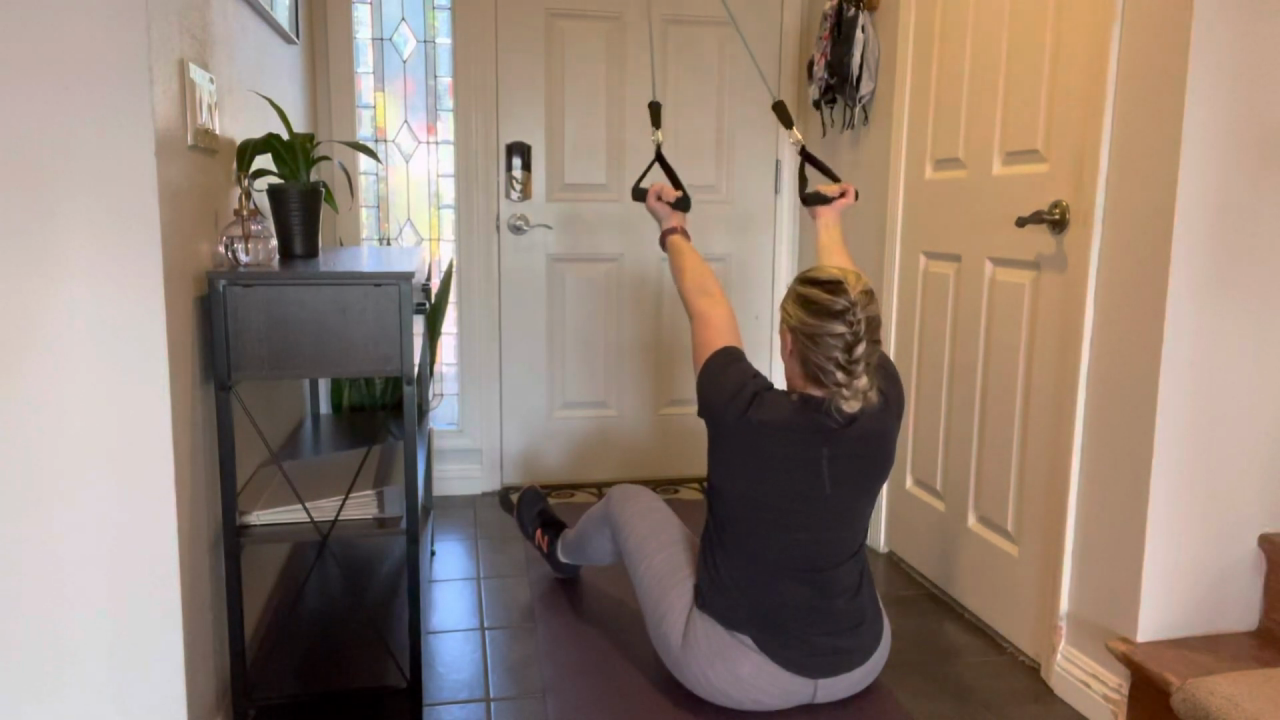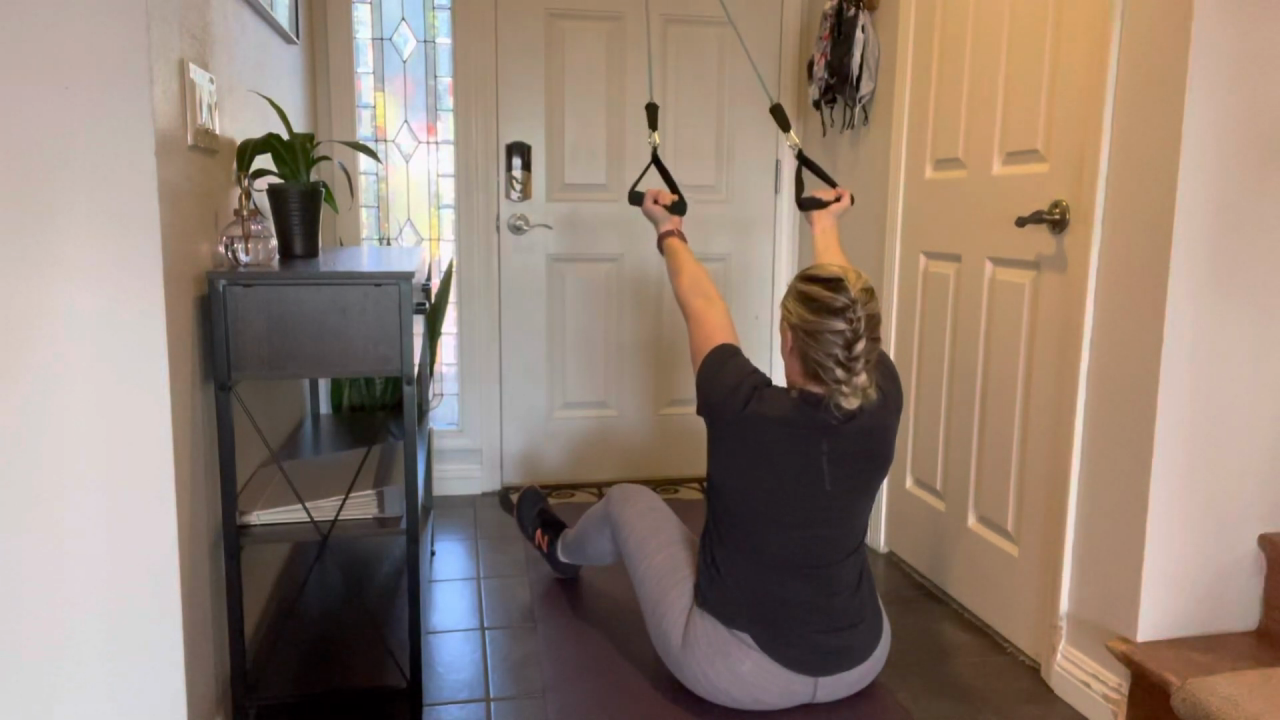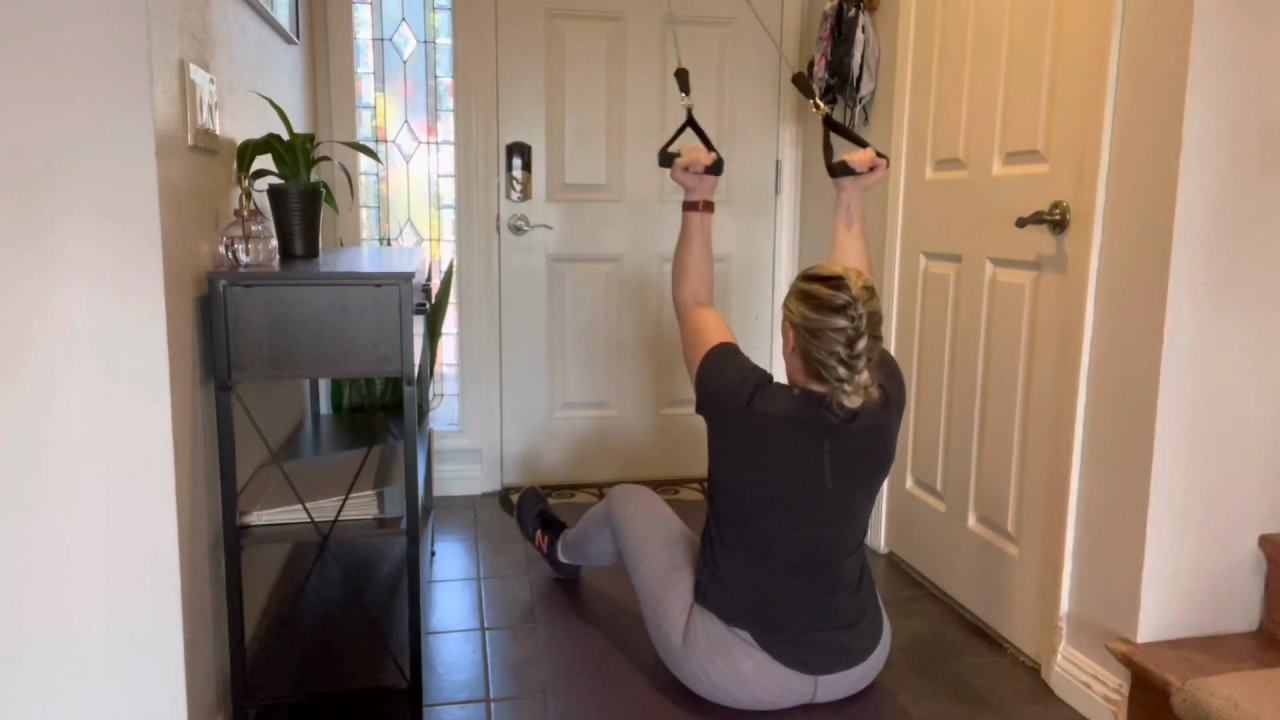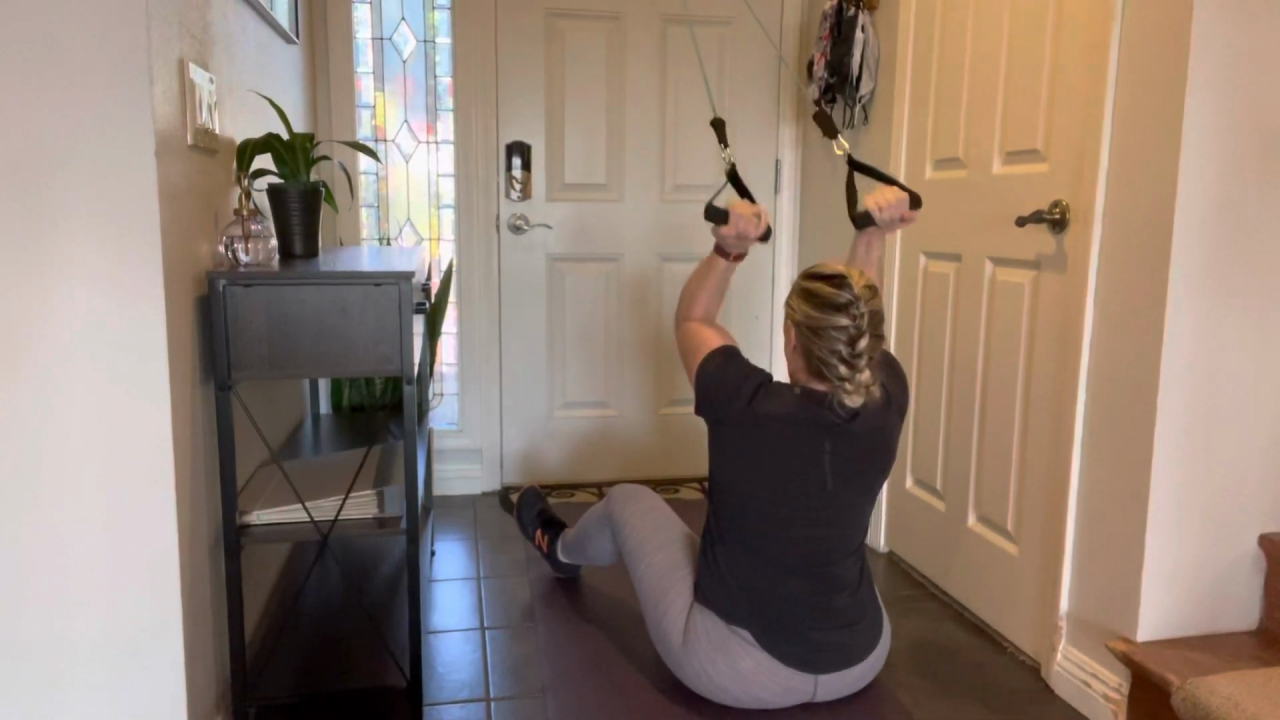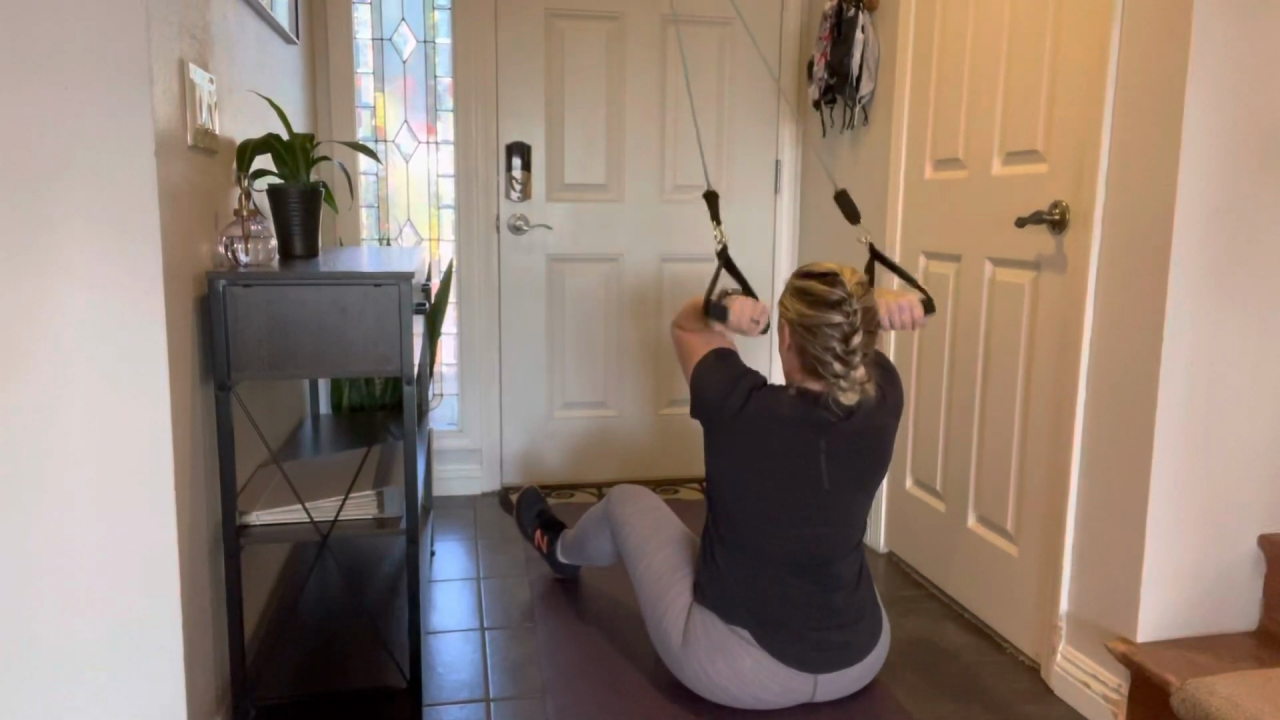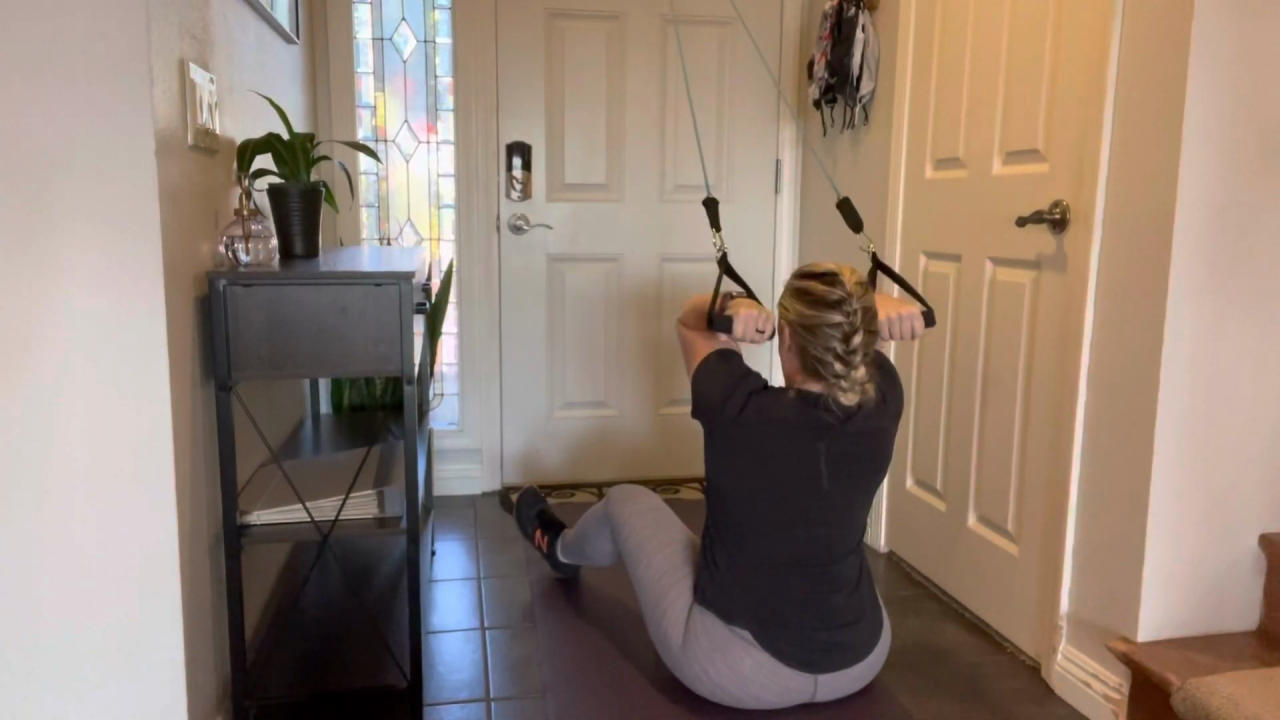
dt=0.4s
person 1, frame 1
left shoulder: (744, 414)
right shoulder: (882, 410)
left elbow: (706, 306)
right elbow: (848, 314)
left wrist: (673, 229)
right wrist: (827, 219)
left hip: (735, 674)
right hip: (858, 665)
left knee: (626, 502)
left ankle: (561, 550)
person 1, frame 2
left shoulder: (744, 411)
right shoulder: (880, 408)
left elbow: (701, 307)
right elbow: (848, 310)
left wrist: (669, 232)
right wrist: (823, 223)
left hip: (735, 674)
right hip: (857, 665)
left knee: (627, 500)
left ankle: (561, 550)
person 1, frame 3
left shoulder: (747, 410)
right shoulder: (882, 408)
left elbow: (694, 307)
right elbow: (851, 304)
left wrist: (698, 202)
right wrist: (850, 197)
left hip: (736, 672)
right hip: (857, 664)
left knee: (626, 504)
left ankle: (561, 550)
person 1, frame 4
left shoulder: (748, 410)
right shoulder: (885, 408)
left elbow: (692, 321)
right elbow: (854, 317)
left wrist: (729, 248)
right wrist: (874, 233)
left hip: (736, 673)
right hip: (859, 663)
left knee: (627, 502)
left ankle: (560, 549)
person 1, frame 5
left shoulder: (742, 411)
right shoulder: (881, 406)
left elbow: (686, 326)
right elbow: (848, 333)
left wrist: (723, 312)
right wrist: (881, 304)
left hip: (737, 673)
left knee: (627, 502)
left ankle: (560, 549)
person 1, frame 6
left shoulder: (741, 412)
right shoulder: (880, 404)
left elbow: (690, 321)
right elbow: (848, 326)
left wrist: (732, 307)
right wrist: (882, 305)
left hip: (738, 672)
left knee: (626, 502)
left ankle: (561, 549)
